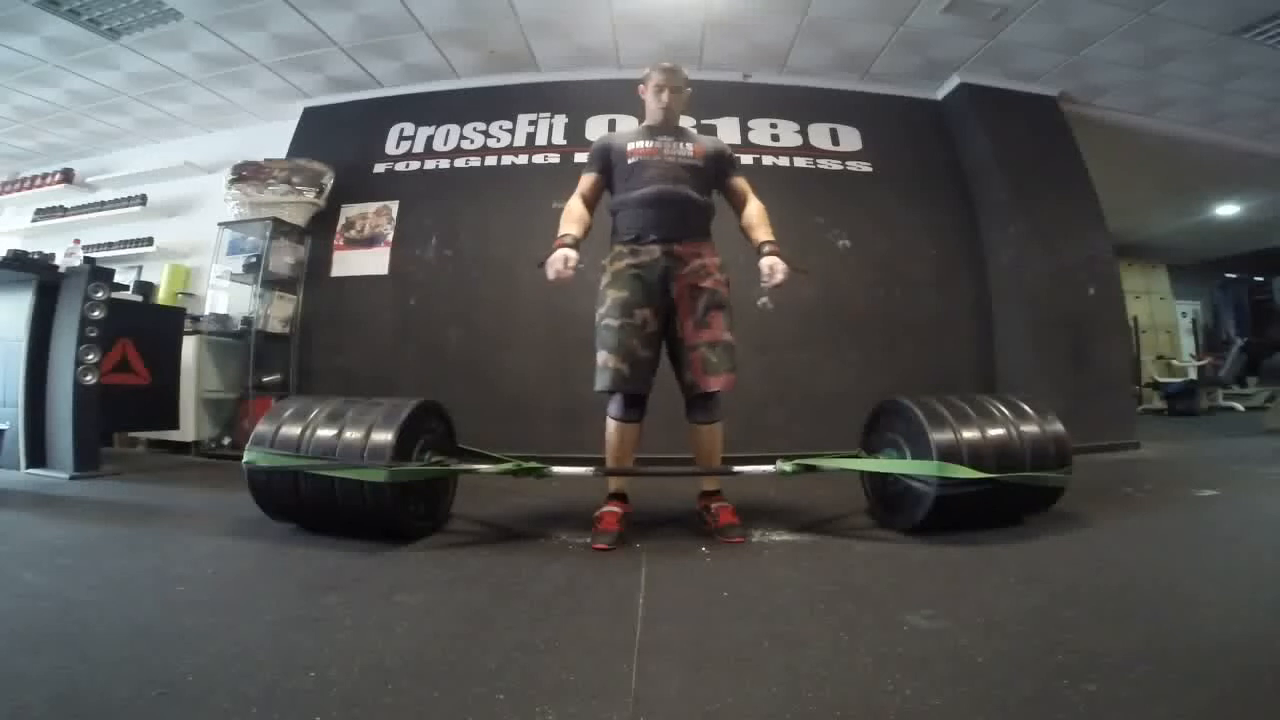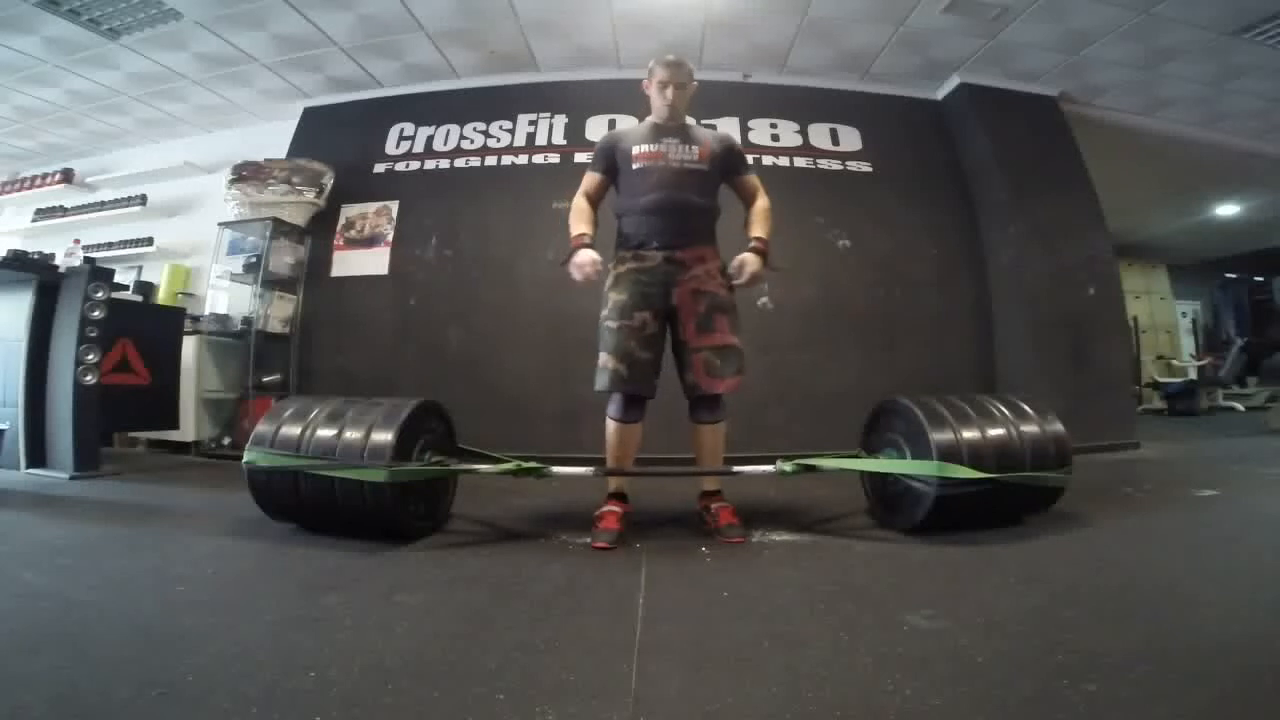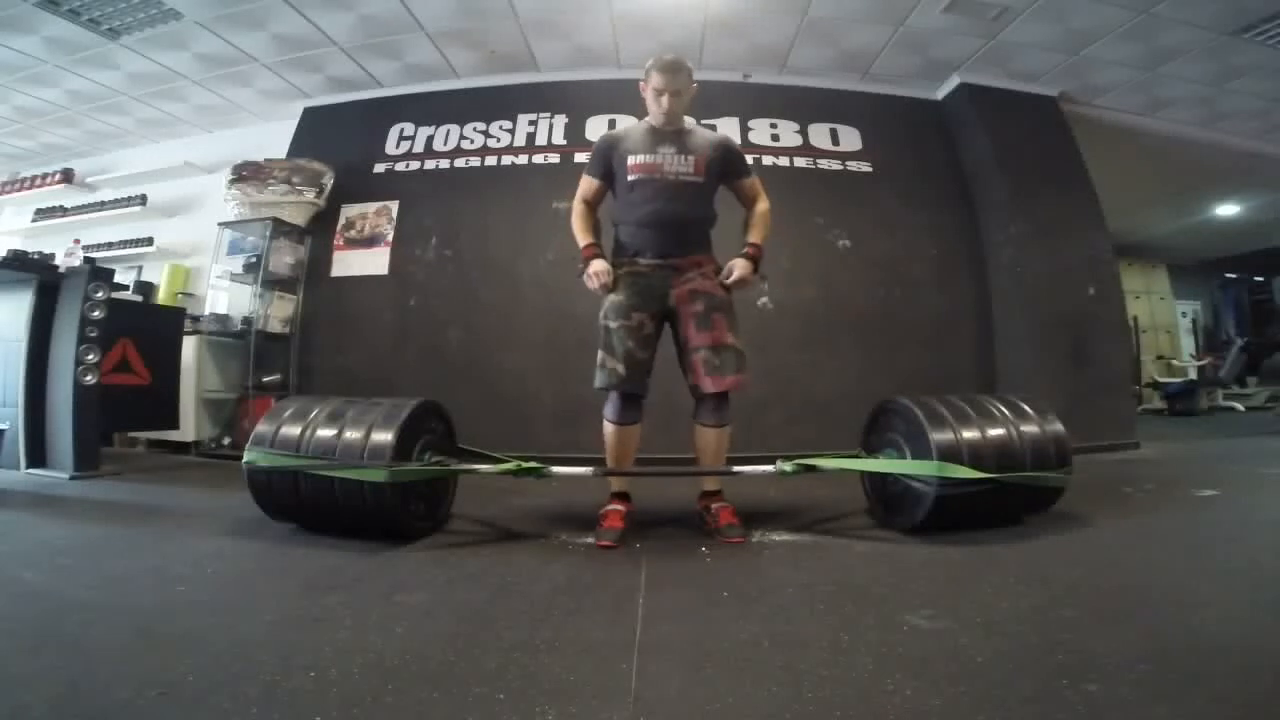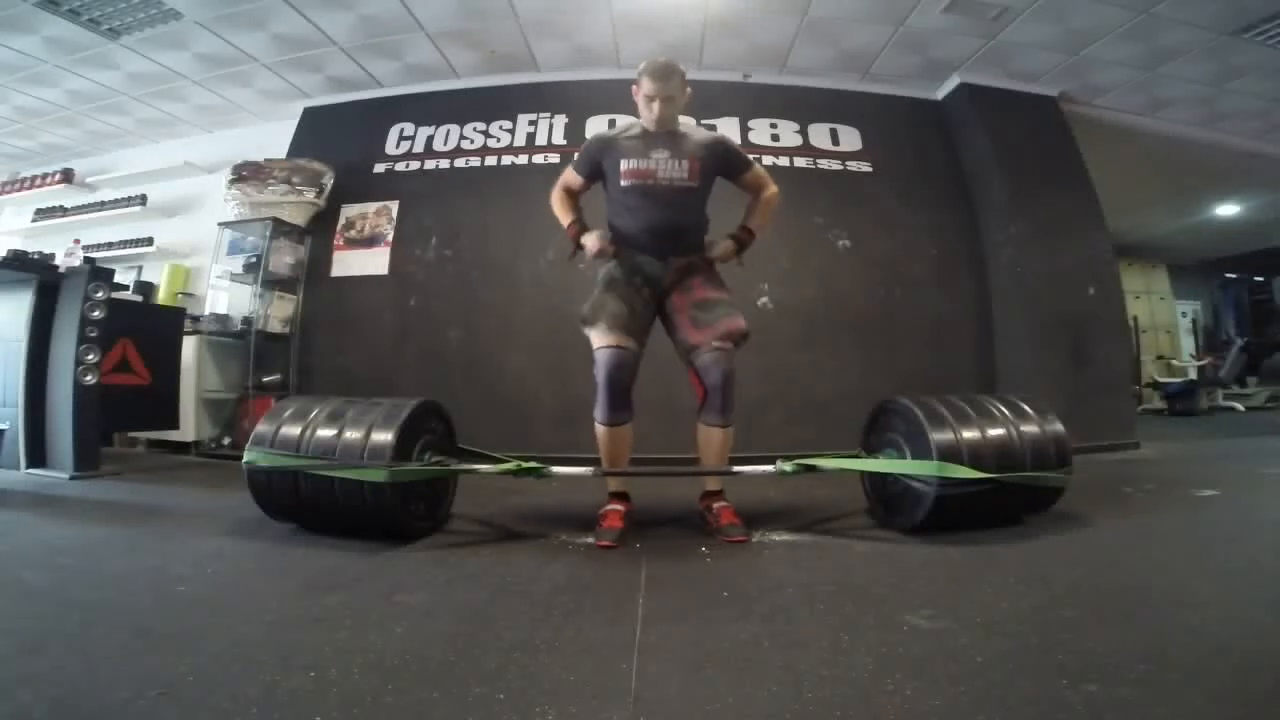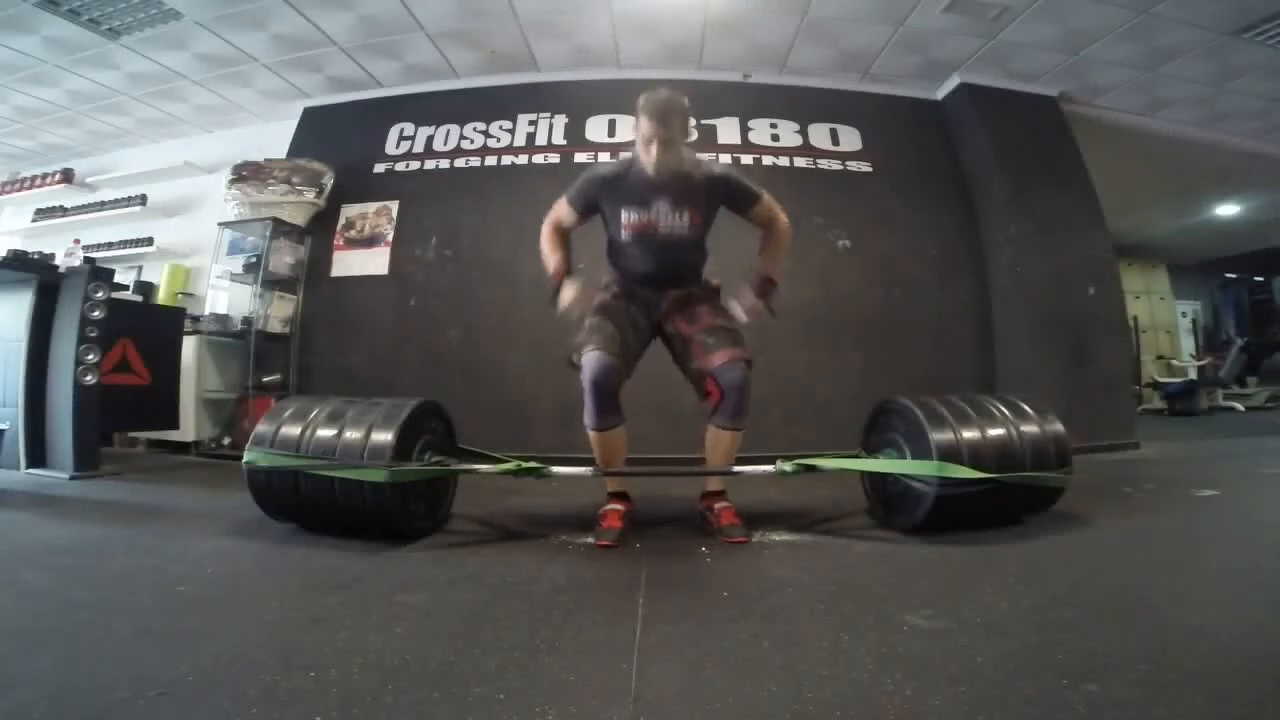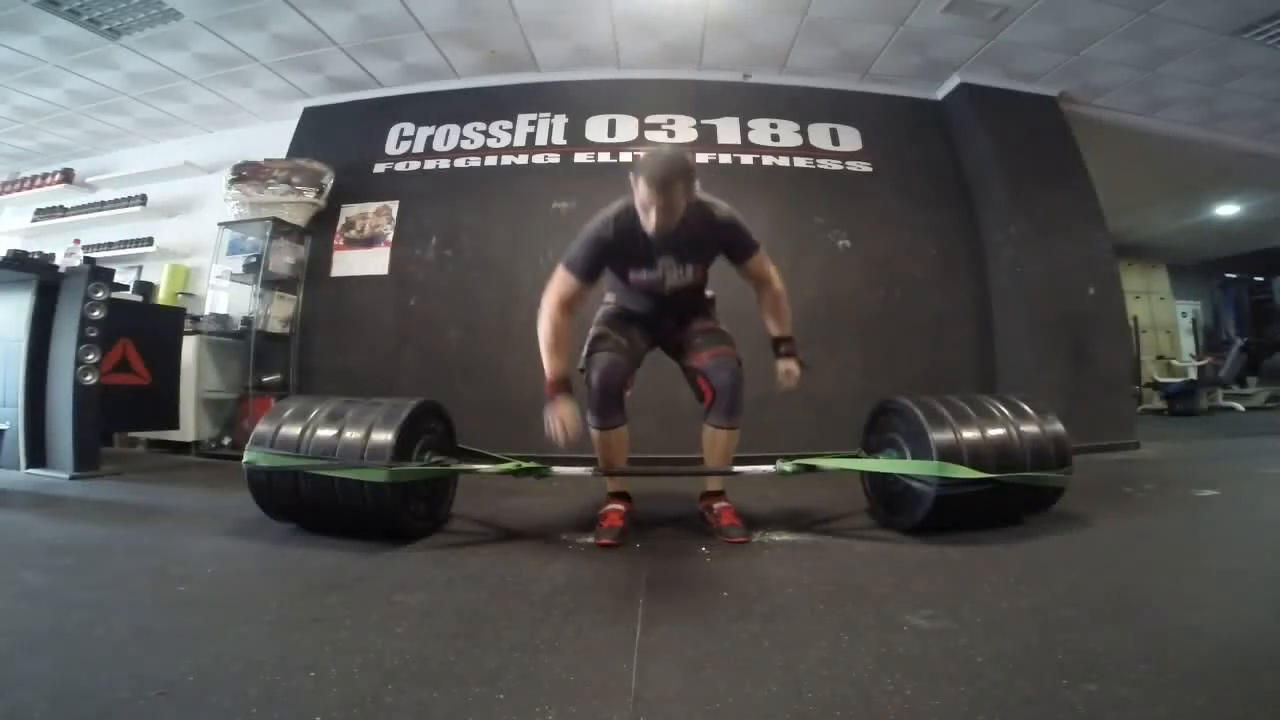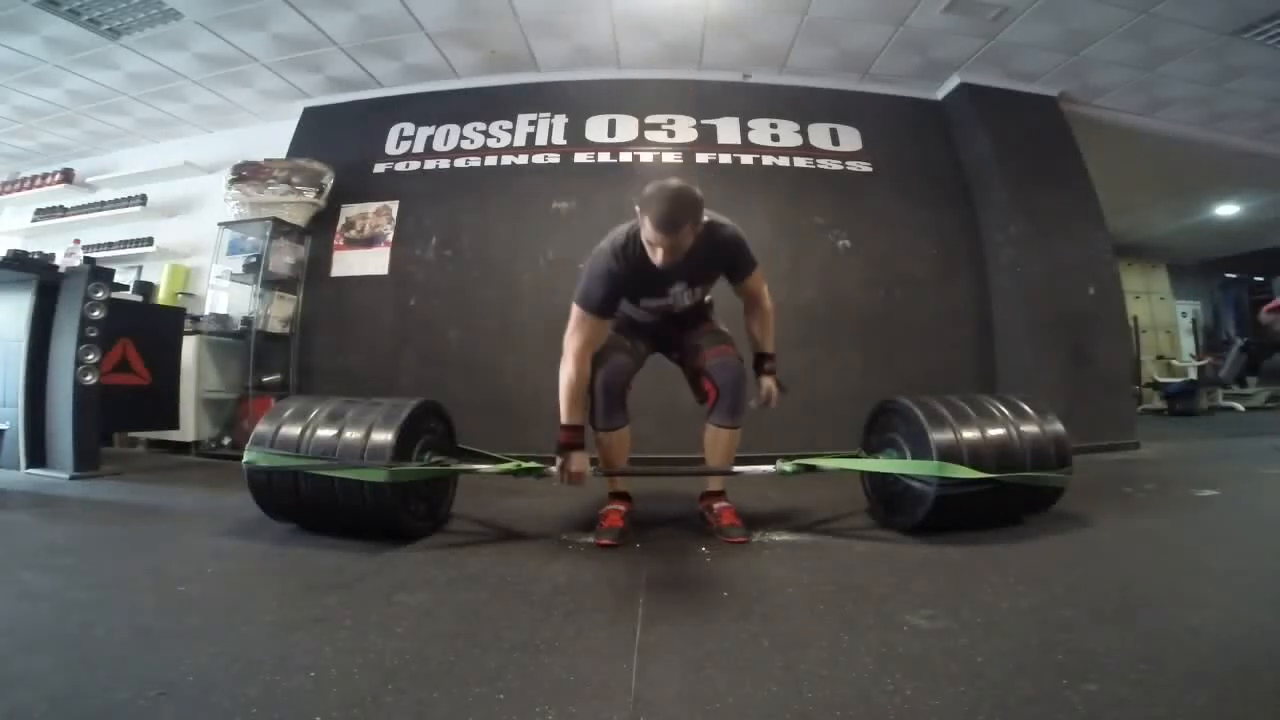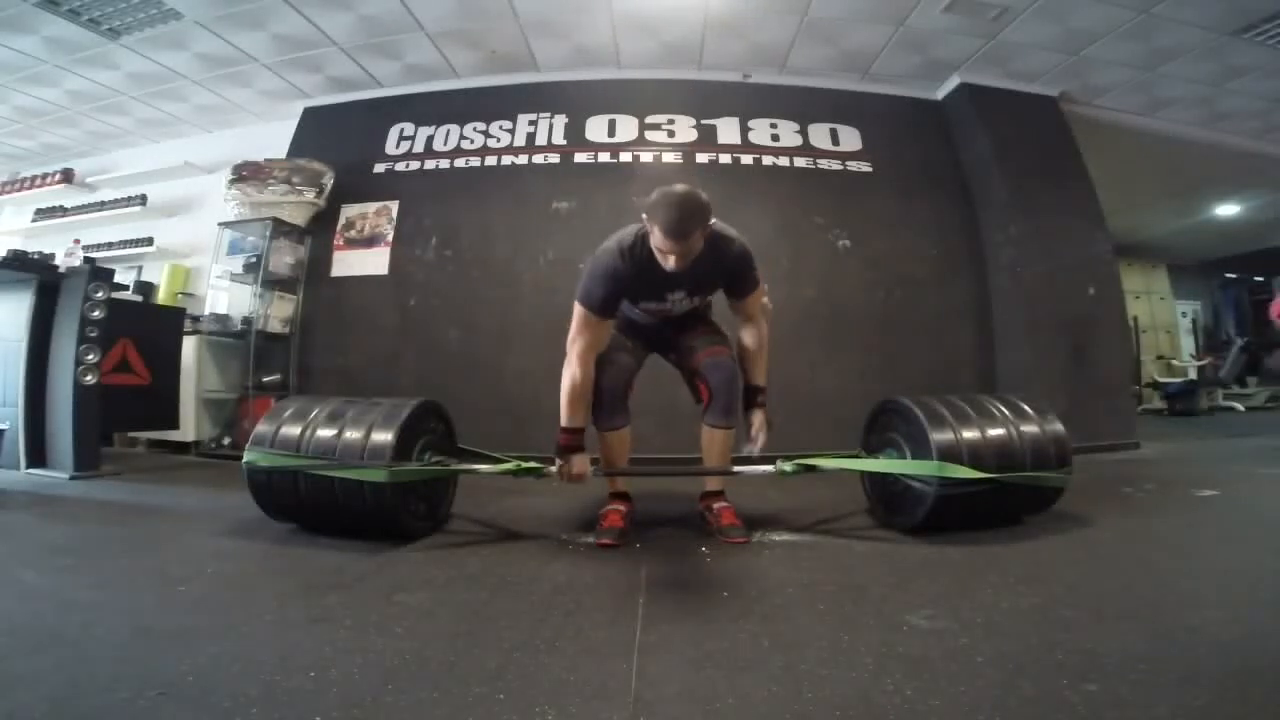
dt=0.2s
person 1, frame 1
left shoulder: (711, 148)
right shoulder: (613, 144)
left elbow: (746, 201)
right elbow: (581, 199)
left wrist: (767, 248)
right wrist: (567, 243)
left hip: (696, 263)
right hip: (631, 263)
left knee: (705, 384)
right knee: (626, 386)
left ankle: (712, 496)
right ankle: (615, 499)
person 1, frame 2
left shoulder: (719, 143)
right shoulder: (618, 142)
left elbow: (757, 197)
right elbow: (586, 197)
left wrist: (756, 246)
right wrist: (582, 244)
left hip: (700, 268)
right hip: (635, 268)
left knee: (709, 386)
right knee: (626, 386)
left ankle: (712, 496)
right ankle: (615, 498)
person 1, frame 3
left shoulder: (717, 146)
right shoulder: (614, 143)
left elbow: (757, 201)
right elbow: (583, 203)
left wrist: (750, 253)
right wrist: (591, 254)
left hip: (696, 273)
right hip: (632, 273)
left knee: (713, 386)
right knee: (623, 387)
left ankle: (712, 496)
right ankle: (617, 498)
person 1, frame 4
left shoulder: (712, 146)
right shoulder: (607, 144)
left elbow: (766, 190)
right elbow: (562, 190)
left wrist: (740, 238)
right wrist: (579, 233)
left hip: (690, 270)
right hip: (626, 270)
left knee: (718, 373)
right knee: (611, 373)
left ankle: (714, 496)
right ankle: (616, 497)
person 1, frame 5
left shoulder: (714, 179)
right shoulder: (605, 179)
left elbow: (777, 224)
right elbow: (553, 225)
left wrist: (764, 285)
right wrist: (562, 281)
left hip: (689, 295)
right hip: (626, 293)
left knee: (734, 378)
right knee: (597, 375)
left ankle: (715, 496)
right ankle: (615, 497)
person 1, frame 6
left shoulder: (717, 221)
right shoulder: (608, 229)
left elbow: (766, 280)
right elbow: (554, 305)
left wrist: (784, 348)
right wrist: (557, 390)
left hip: (689, 313)
right hip: (627, 312)
left knee: (727, 378)
right knee: (602, 378)
left ankle: (714, 496)
right ankle: (617, 498)
person 1, frame 7
left shoulder: (724, 239)
right shoulder: (613, 257)
left elbow: (756, 298)
right elbow: (578, 351)
left wrist: (765, 364)
right wrist: (572, 441)
left hip: (691, 320)
right hip: (629, 321)
left knee: (730, 376)
right knee: (605, 379)
left ankle: (715, 497)
right ankle: (617, 498)
person 1, frame 8
left shoulder: (730, 251)
right shoulder: (615, 258)
left elbow: (752, 321)
right elbow: (580, 352)
left wrist: (756, 399)
right wrist: (571, 444)
left hip: (689, 323)
right hip: (628, 324)
left knee: (725, 377)
right knee: (607, 380)
left ankle: (714, 497)
right ankle: (618, 498)
